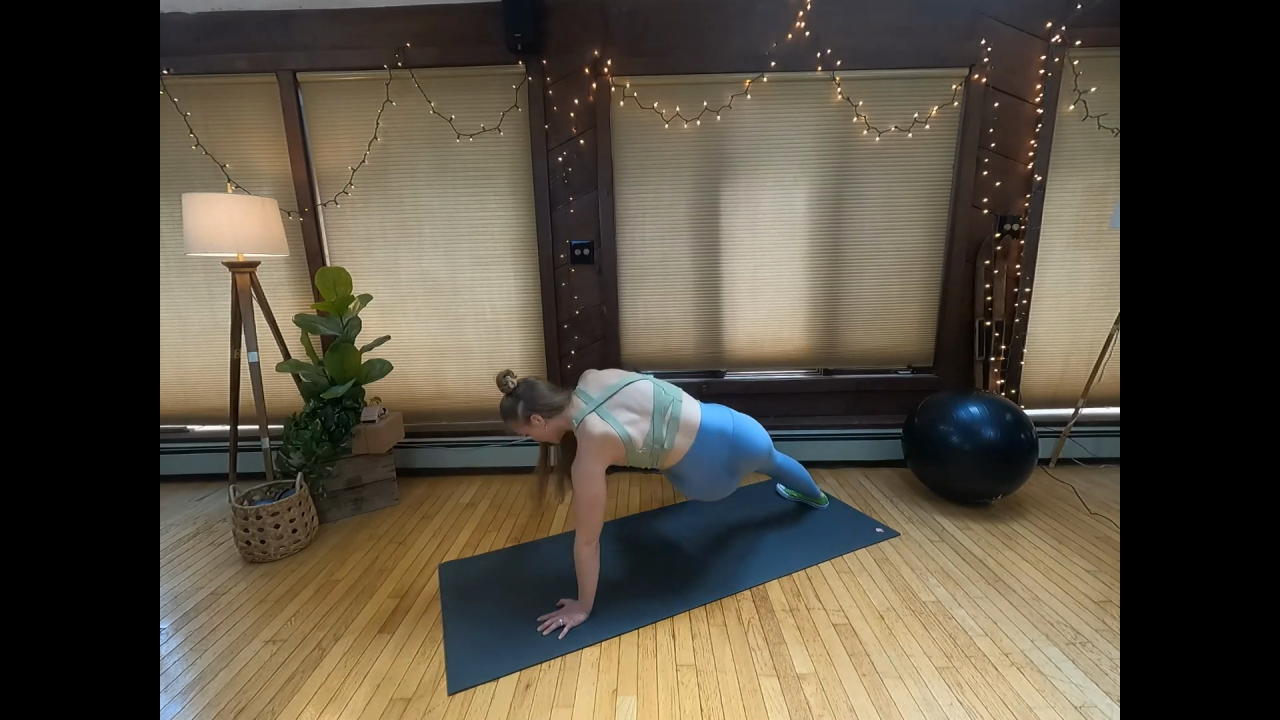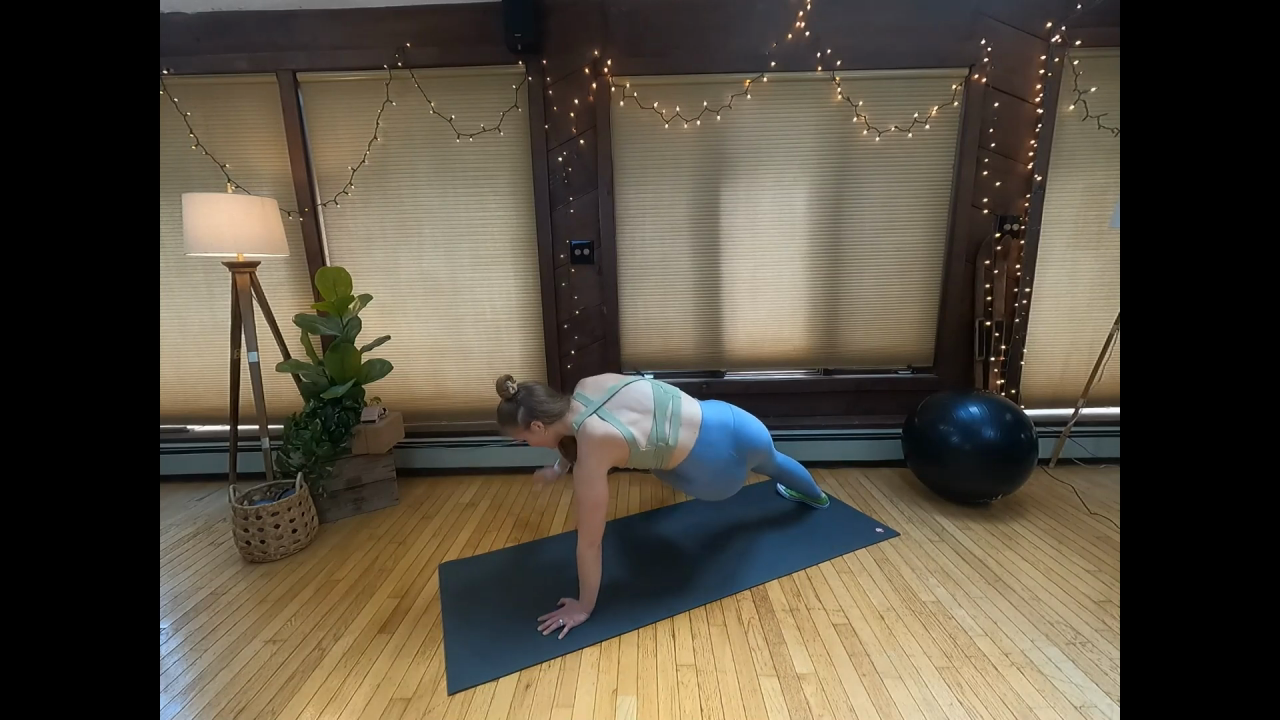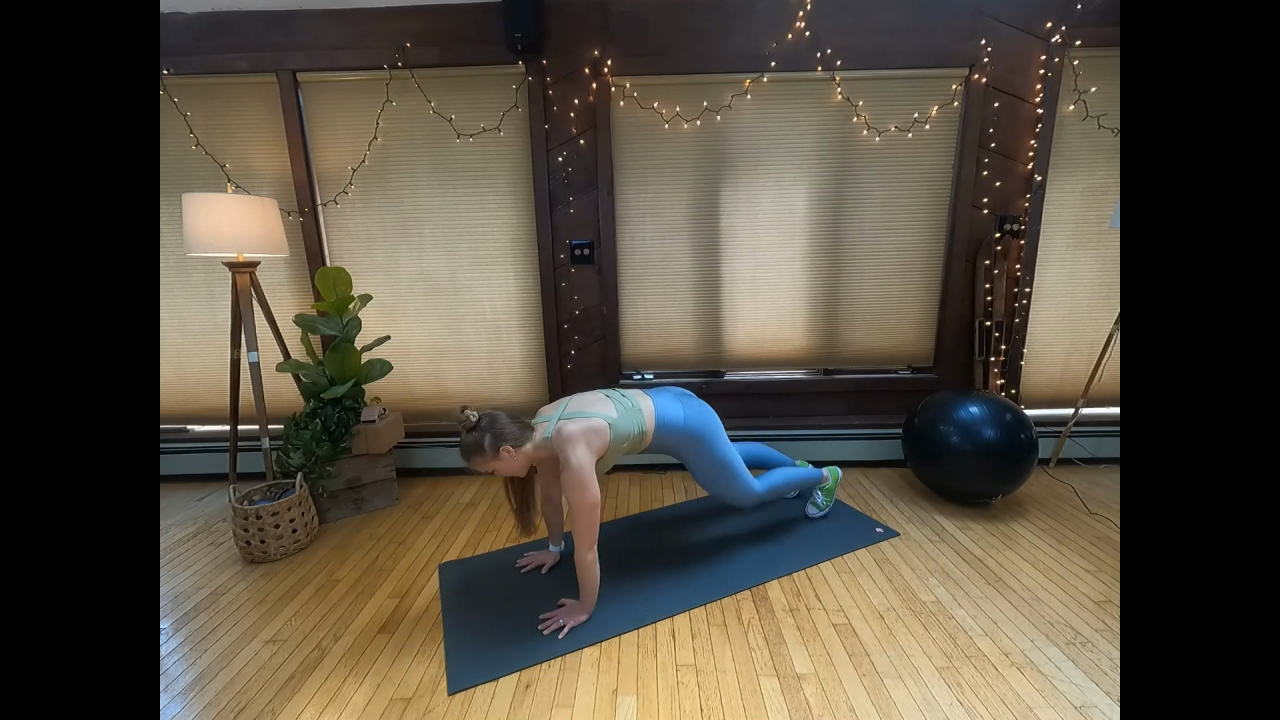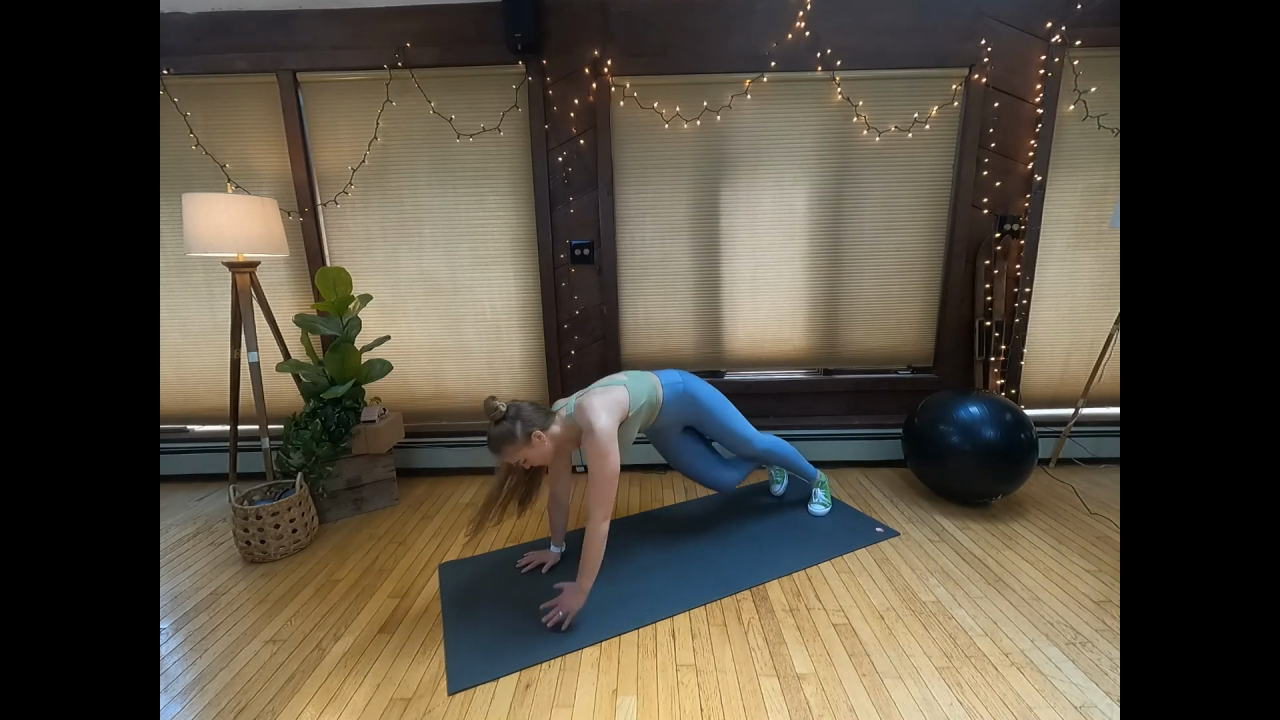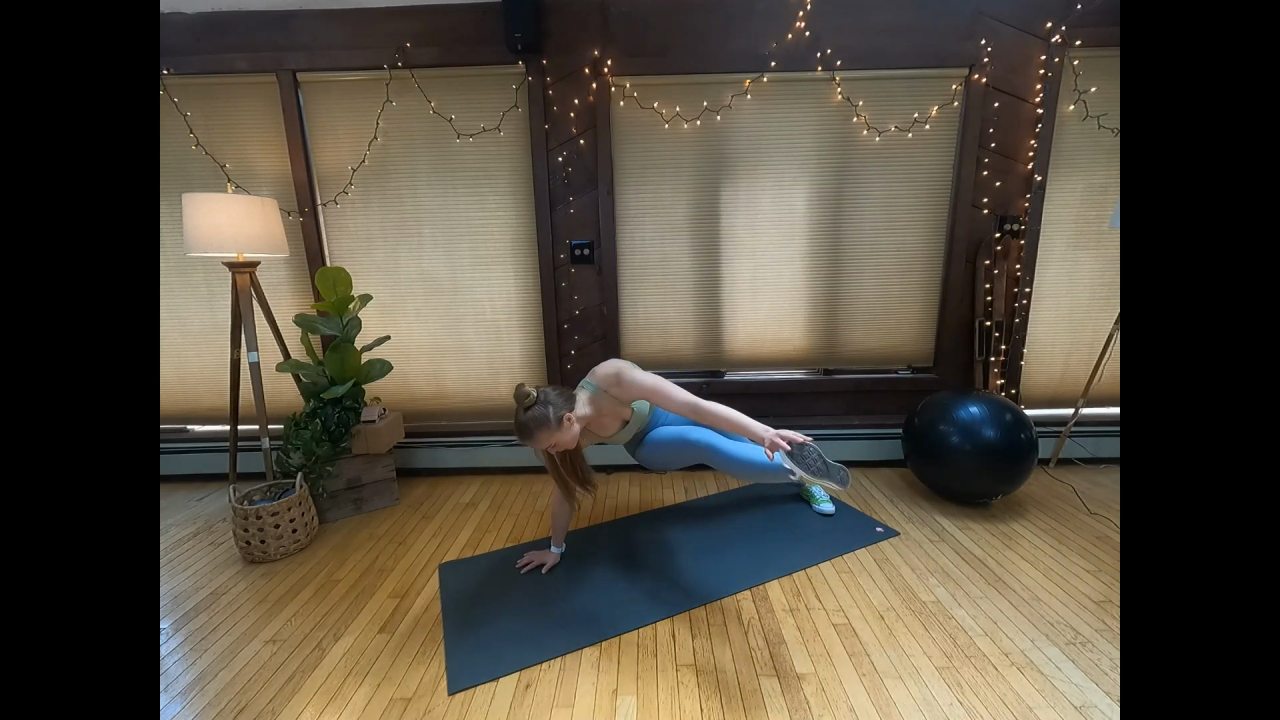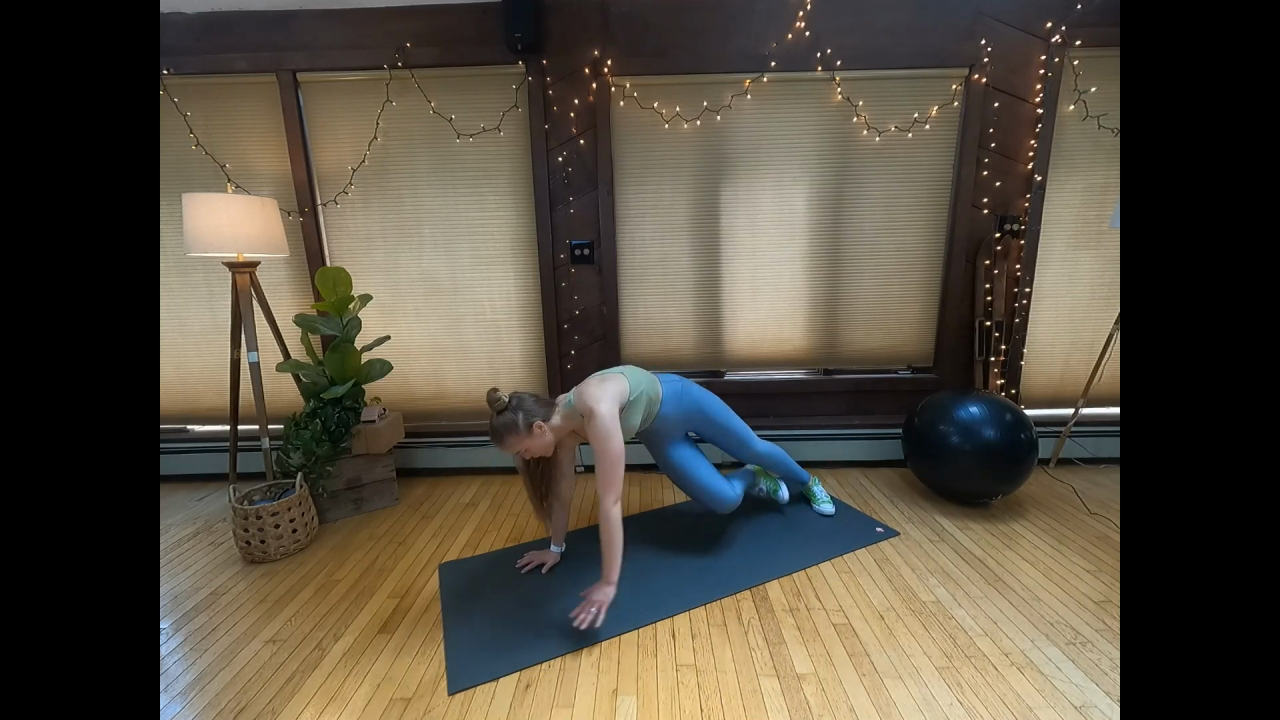
dt=0.4s
person 1, frame 1
left shoulder: (591, 447)
right shoulder: (593, 378)
left elbow: (587, 540)
left wrist: (582, 608)
left hip: (710, 477)
right hip: (741, 430)
right knee: (768, 461)
right ankle: (815, 497)
person 1, frame 2
left shoulder: (593, 452)
right shoulder: (588, 387)
left elbow: (589, 542)
left wrist: (584, 607)
right wrist: (559, 466)
left hip: (722, 464)
right hip: (736, 421)
right knee: (768, 462)
right ankle: (815, 495)
person 1, frame 3
left shoulder: (573, 454)
right shoulder: (541, 427)
left elbow: (586, 545)
right elbow: (549, 494)
left wrist: (585, 608)
right wrist: (554, 547)
left hip: (683, 421)
right hip: (662, 403)
left knee: (743, 493)
right knee: (730, 456)
left ankle: (822, 477)
right ankle: (795, 467)
person 1, frame 4
left shoulder: (595, 426)
right shoulder: (554, 427)
left elbow: (599, 519)
right elbow: (560, 492)
left wrist: (580, 590)
right wrist: (554, 546)
left hip: (682, 393)
left knee: (753, 442)
right knee: (722, 478)
left ankle: (816, 479)
right ankle: (762, 466)
person 1, frame 5
left shoulder: (613, 377)
right shoulder: (569, 426)
left elbow: (694, 406)
right elbow: (564, 491)
left wrist: (762, 432)
right wrist: (555, 548)
left hip: (672, 411)
right hip: (649, 445)
right knee: (704, 445)
left ankle: (806, 474)
right ankle: (799, 475)
person 1, frame 6
left shoulder: (596, 408)
right shoulder: (560, 418)
left elbow: (610, 503)
right elbow: (562, 487)
left wrist: (608, 582)
right wrist: (556, 546)
left hip: (677, 397)
right hip: (658, 430)
left knee: (753, 449)
right knee: (724, 501)
left ankle: (808, 483)
right ankle: (756, 479)
